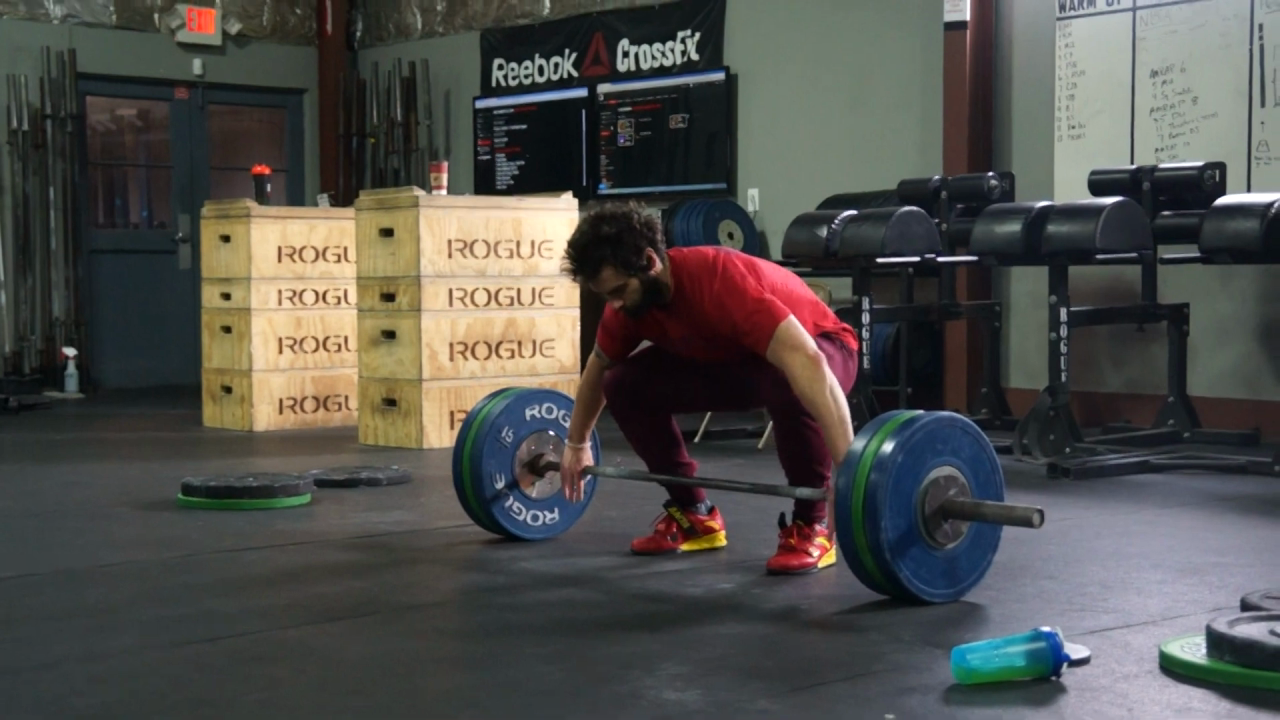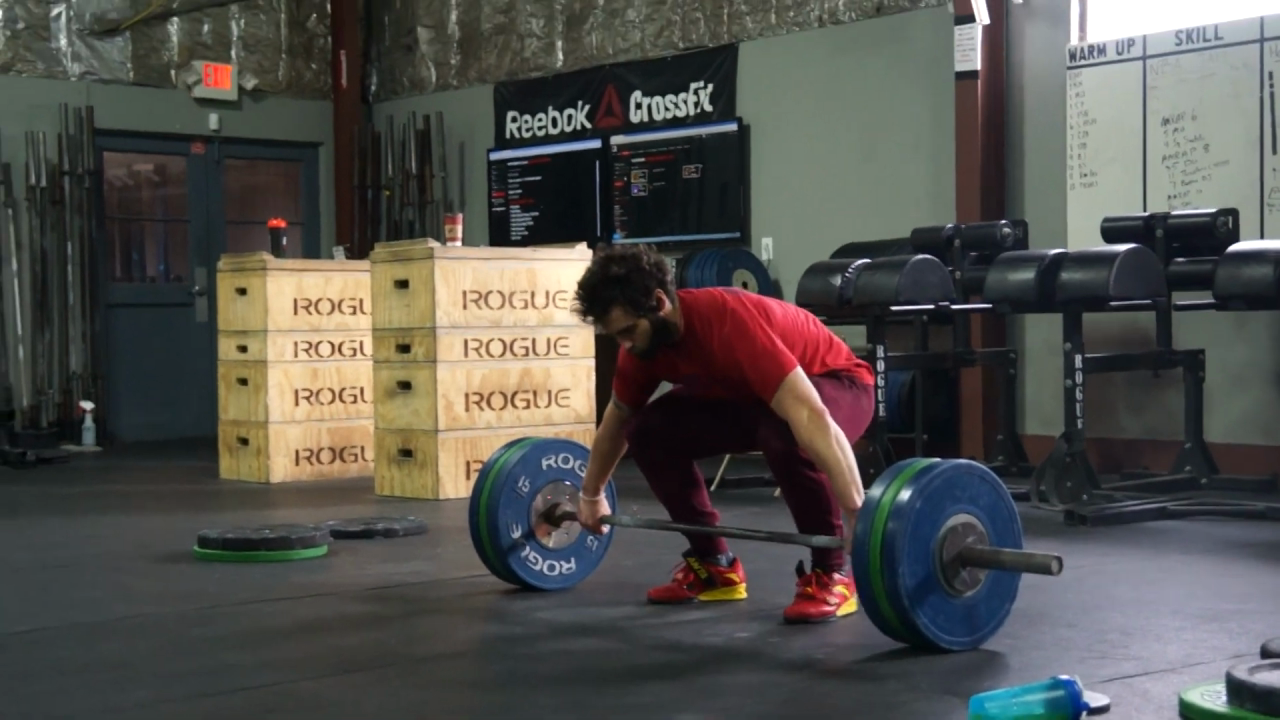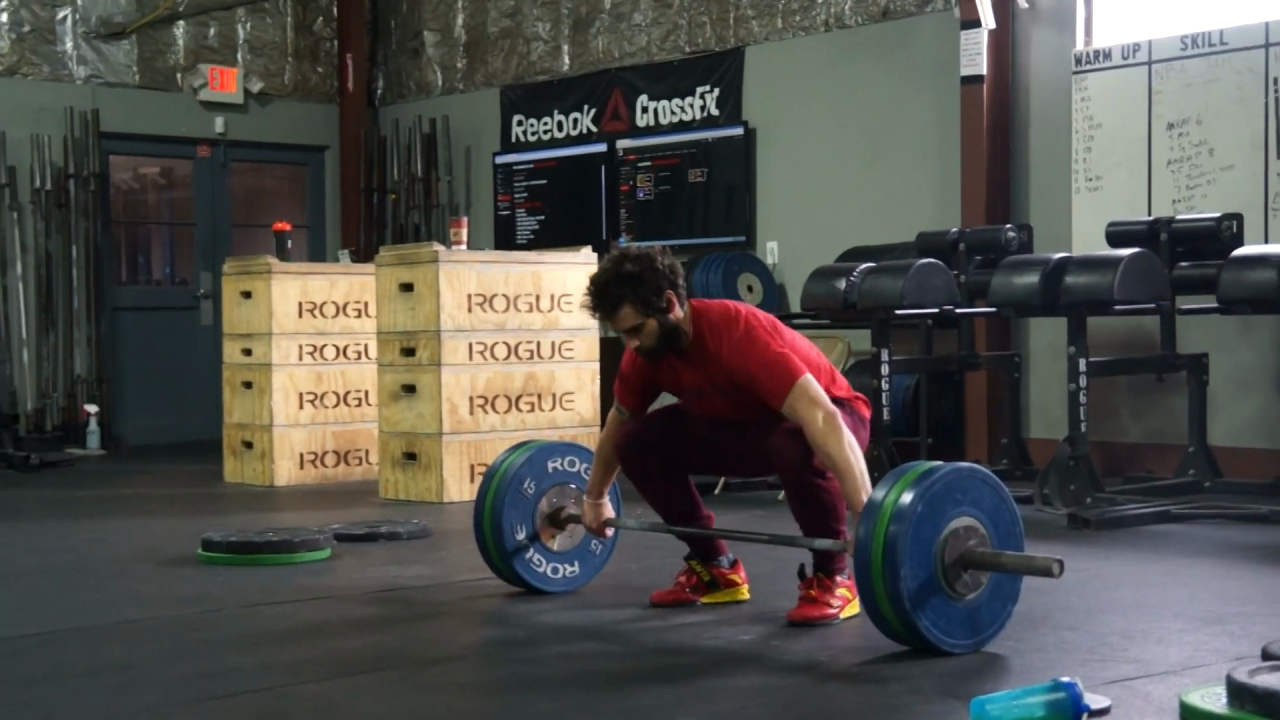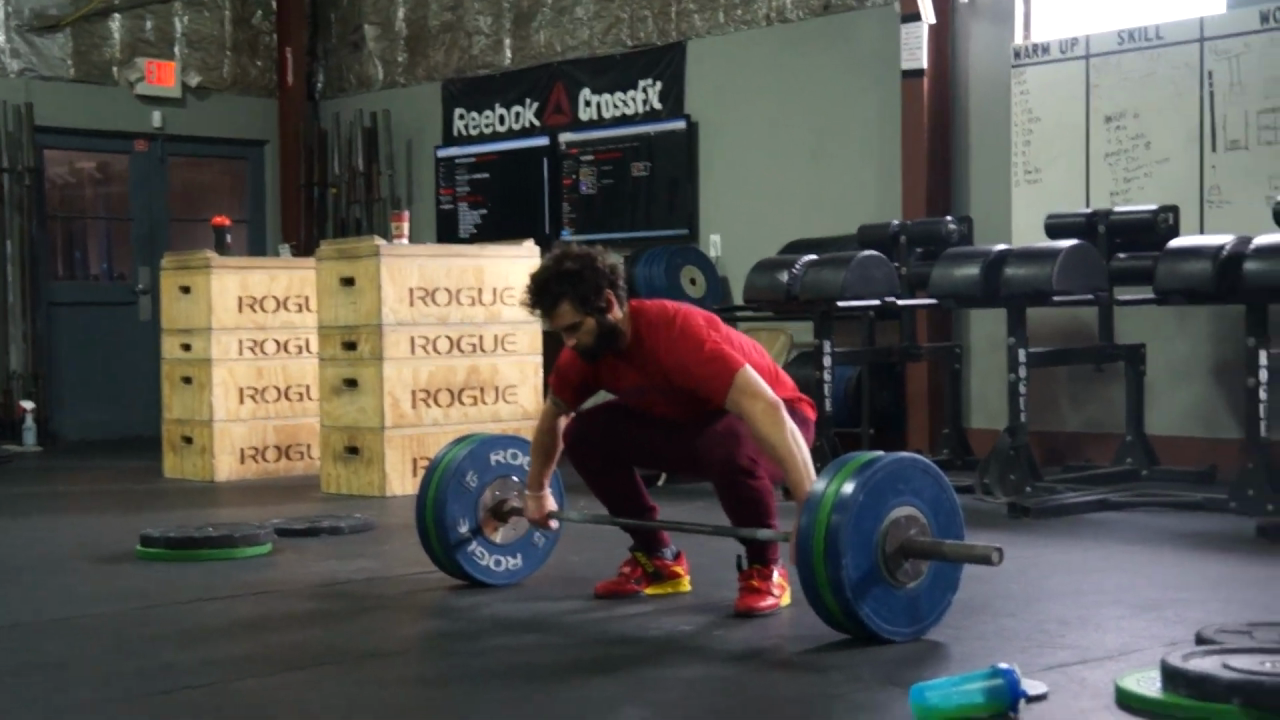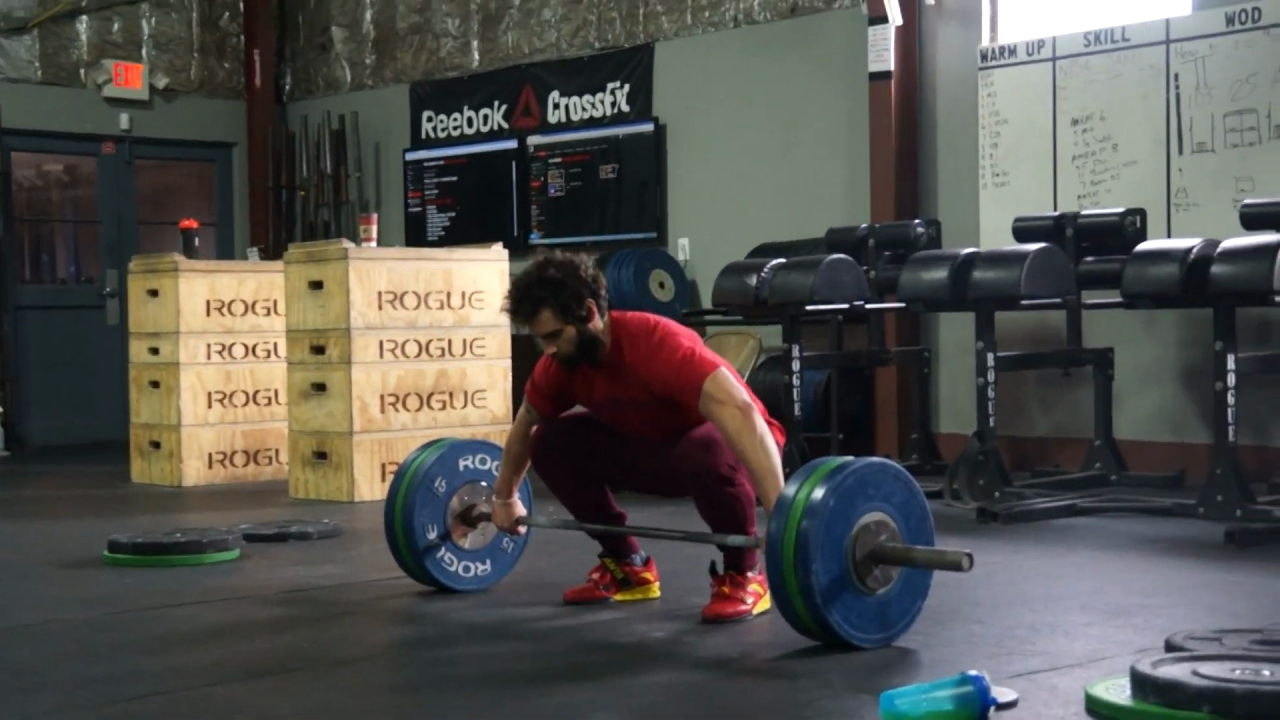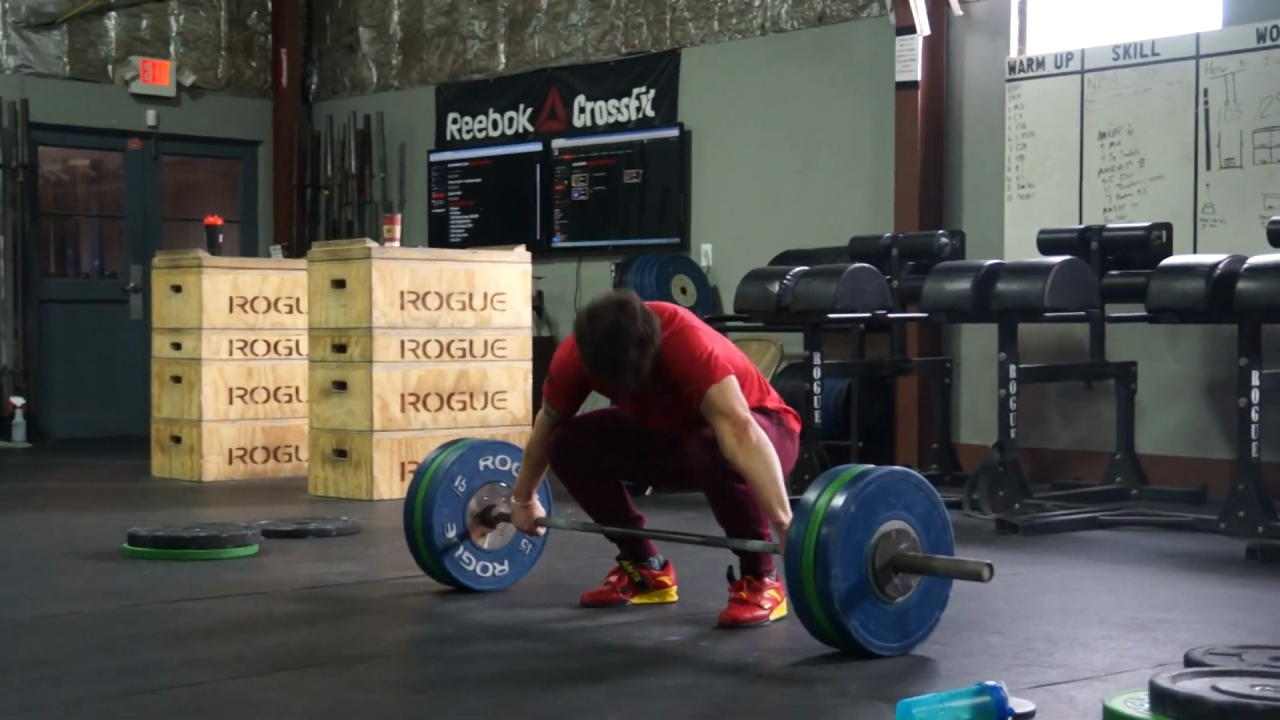
dt=0.4s
person 1, frame 1
left shoulder: (719, 281)
right shoulder: (629, 298)
left elbow: (805, 364)
right elbow: (598, 368)
right wrist: (576, 445)
left hip: (816, 346)
left knee: (791, 392)
right knee: (624, 385)
left ankle: (809, 528)
right ankle: (693, 513)
person 1, frame 2
left shoulder: (728, 324)
right shoulder: (643, 340)
left elbow: (808, 415)
right elbow: (617, 418)
left wrist: (859, 515)
right wrist: (591, 495)
left hip: (836, 384)
left knee: (786, 440)
right knee: (646, 431)
left ankle: (832, 574)
right ankle: (714, 563)
person 1, frame 3
left shoulder: (739, 334)
right shoulder: (646, 351)
left elbow: (821, 418)
right elbow: (618, 421)
right wrist: (595, 498)
left hip: (828, 414)
left knee: (800, 448)
right knee: (635, 444)
left ankle: (831, 579)
right ankle: (715, 567)
person 1, frame 4
left shoulder: (675, 334)
right shoulder: (585, 351)
left elbow: (765, 410)
right elbow: (552, 414)
right wrist: (536, 491)
left hip: (773, 414)
left knee: (727, 449)
right knee: (584, 434)
left ankle: (765, 567)
right ankle: (659, 558)
person 1, frame 5
left shoulder: (655, 344)
right shoulder: (561, 364)
left elbow: (739, 414)
right elbow: (525, 423)
right wrist: (504, 498)
left hip: (739, 441)
left knee: (705, 455)
right knee: (549, 444)
left ankle: (744, 575)
right ankle: (627, 565)
person 1, frame 6
left shoulder: (681, 337)
right shoulder: (574, 356)
left elbow: (737, 431)
right elbow: (547, 423)
left wrist: (788, 528)
right wrist: (523, 500)
left hip: (760, 427)
left knee: (718, 453)
right knee: (567, 445)
left ankle: (761, 580)
right ankle: (645, 567)
